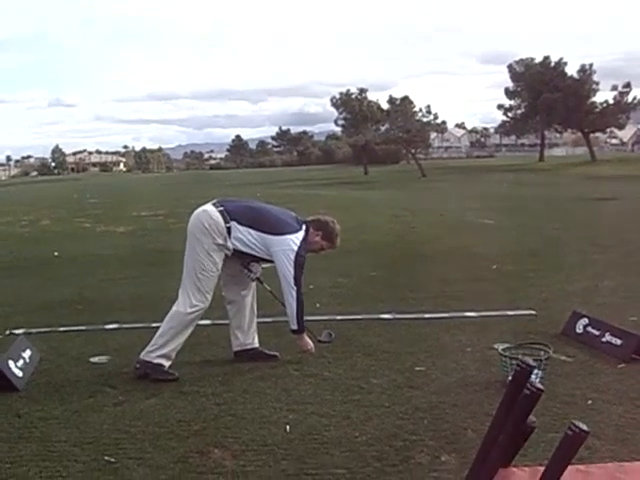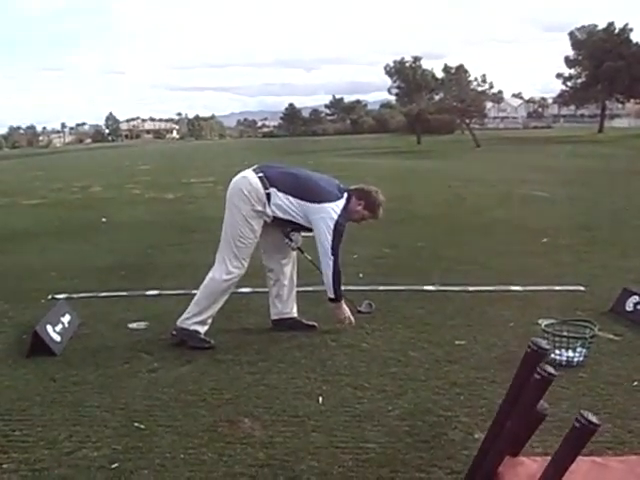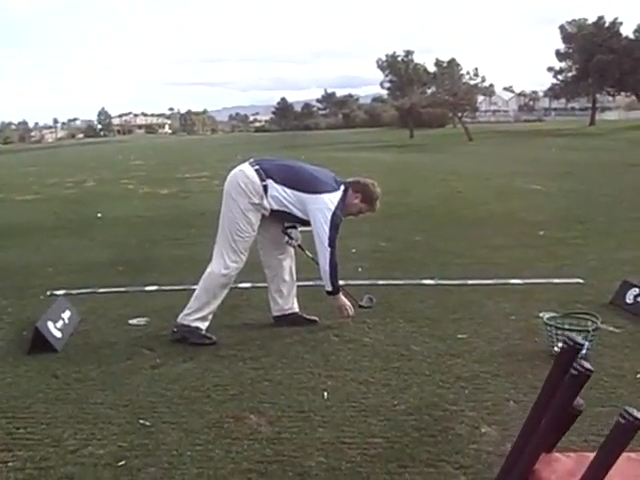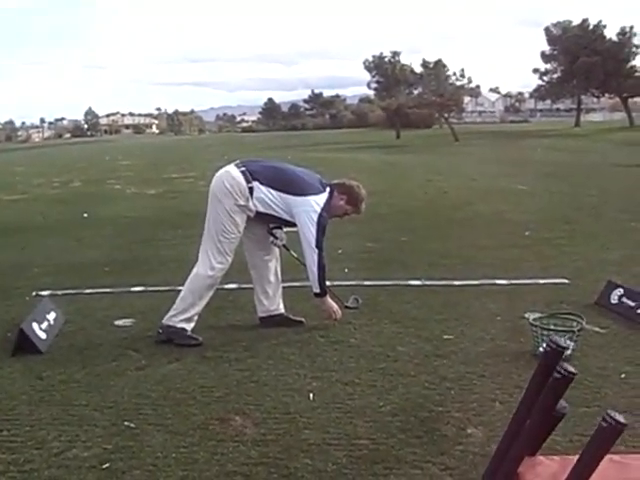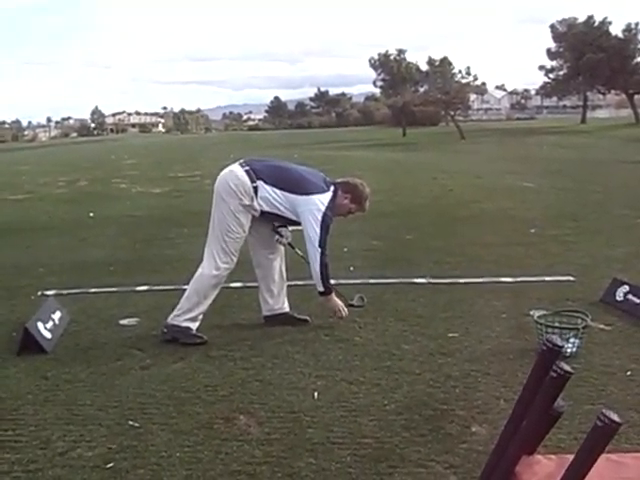
dt=0.7s
person 1, frame 1
left shoulder: (295, 224)
right shoulder: (292, 244)
right elbow: (293, 289)
left wrist: (253, 262)
right wrist: (300, 334)
left hip: (213, 218)
right hip: (211, 226)
left knee: (241, 285)
right knee: (196, 301)
left ankle: (245, 346)
right ankle: (151, 361)
person 1, frame 2
left shoulder: (337, 191)
right shoulder: (332, 211)
right elbow: (330, 259)
left wrist: (293, 231)
right wrist: (338, 303)
left hip: (256, 188)
right hip: (250, 192)
left knee: (282, 254)
right knee: (232, 267)
left ankle: (284, 315)
right ankle: (189, 327)
person 1, frame 3
left shoulder: (334, 186)
right shoulder: (329, 203)
right elbow: (326, 250)
left wrist: (291, 226)
right wrist: (335, 294)
left hip: (254, 181)
right hip: (248, 186)
left knee: (279, 250)
right knee: (229, 261)
left ankle: (285, 311)
right ankle: (188, 324)
person 1, frame 4
left shoulder: (320, 187)
right shoulder: (315, 205)
right elbow: (314, 252)
left wrist: (276, 227)
right wrist: (323, 297)
left hip: (238, 182)
right hip: (234, 187)
left knee: (265, 250)
right knee: (216, 262)
left ankle: (271, 312)
right ankle: (174, 325)
person 1, frame 5
left shoulder: (323, 185)
right shoulder: (319, 204)
right elbow: (317, 251)
left wrist: (281, 226)
right wrist: (328, 295)
left hip: (241, 180)
right hip: (239, 187)
left knee: (270, 249)
right knee: (220, 262)
left ankle: (276, 310)
right ankle: (179, 324)
